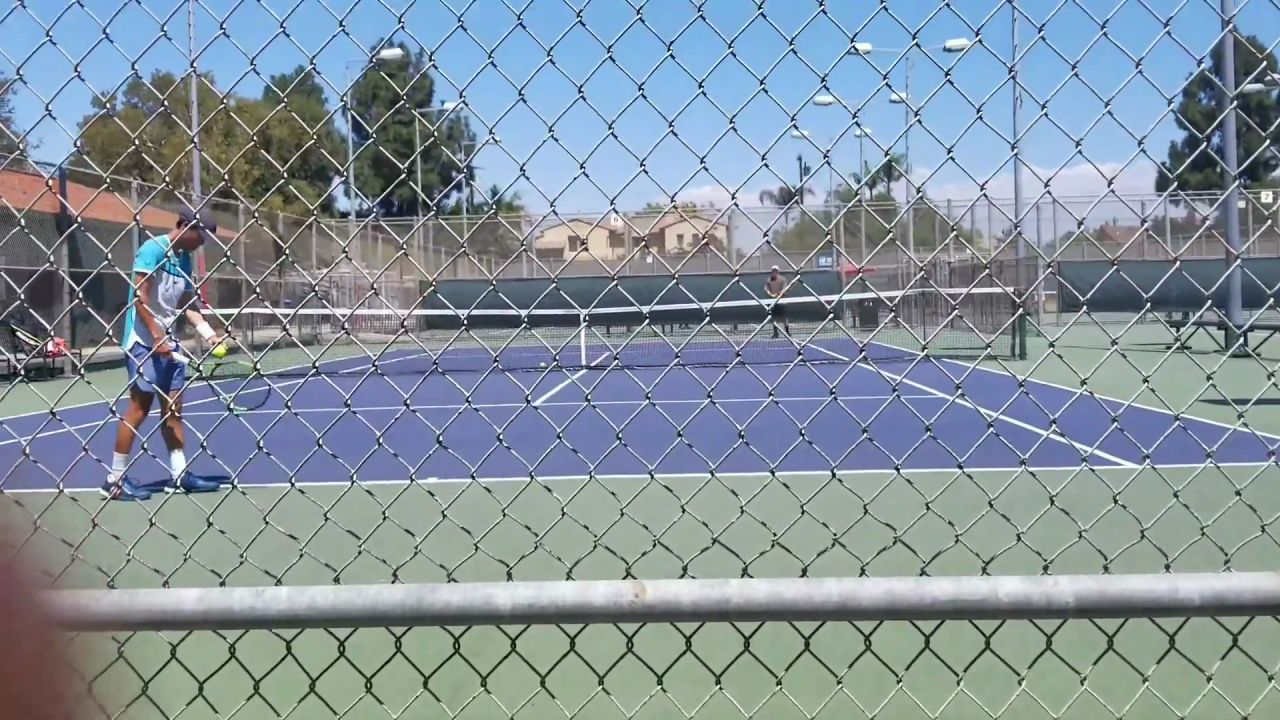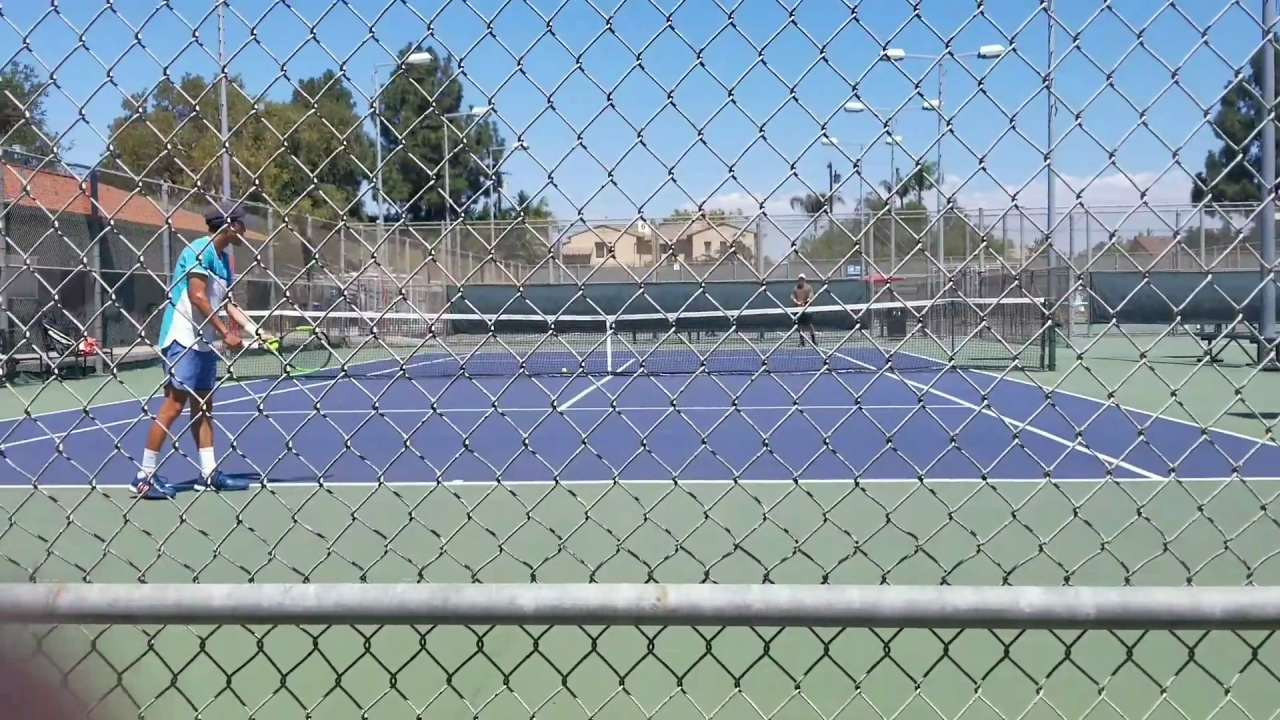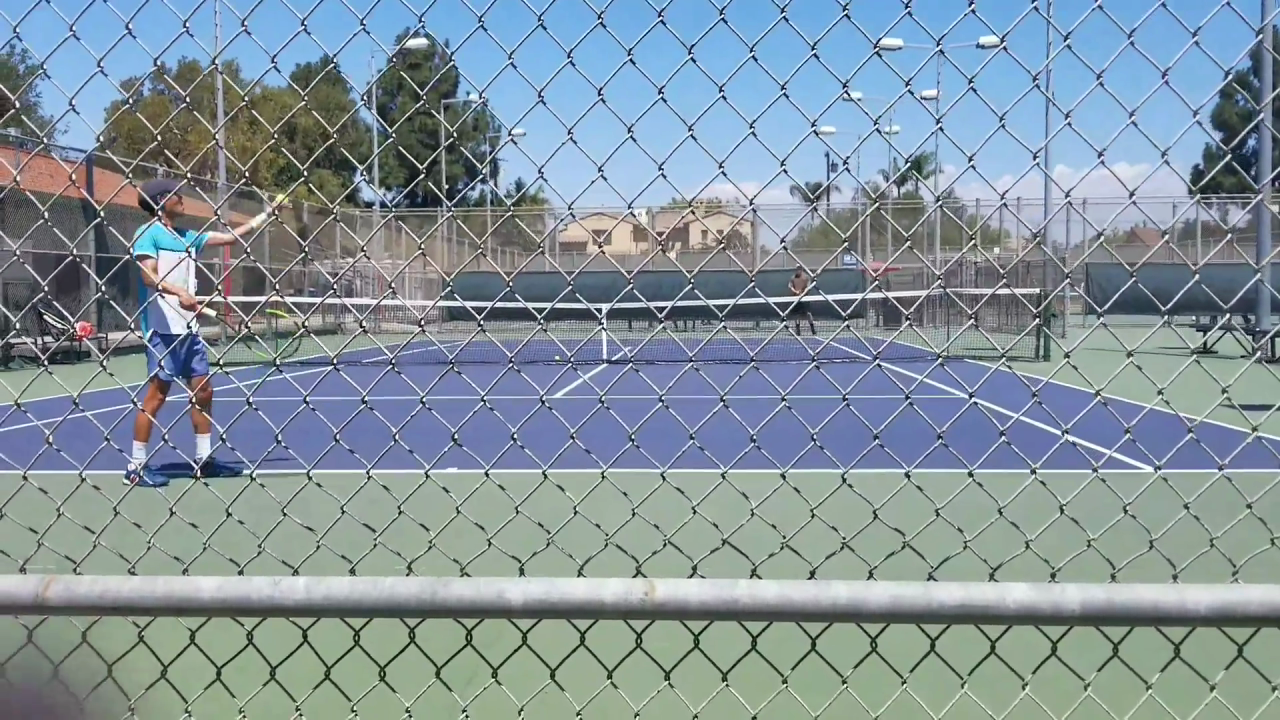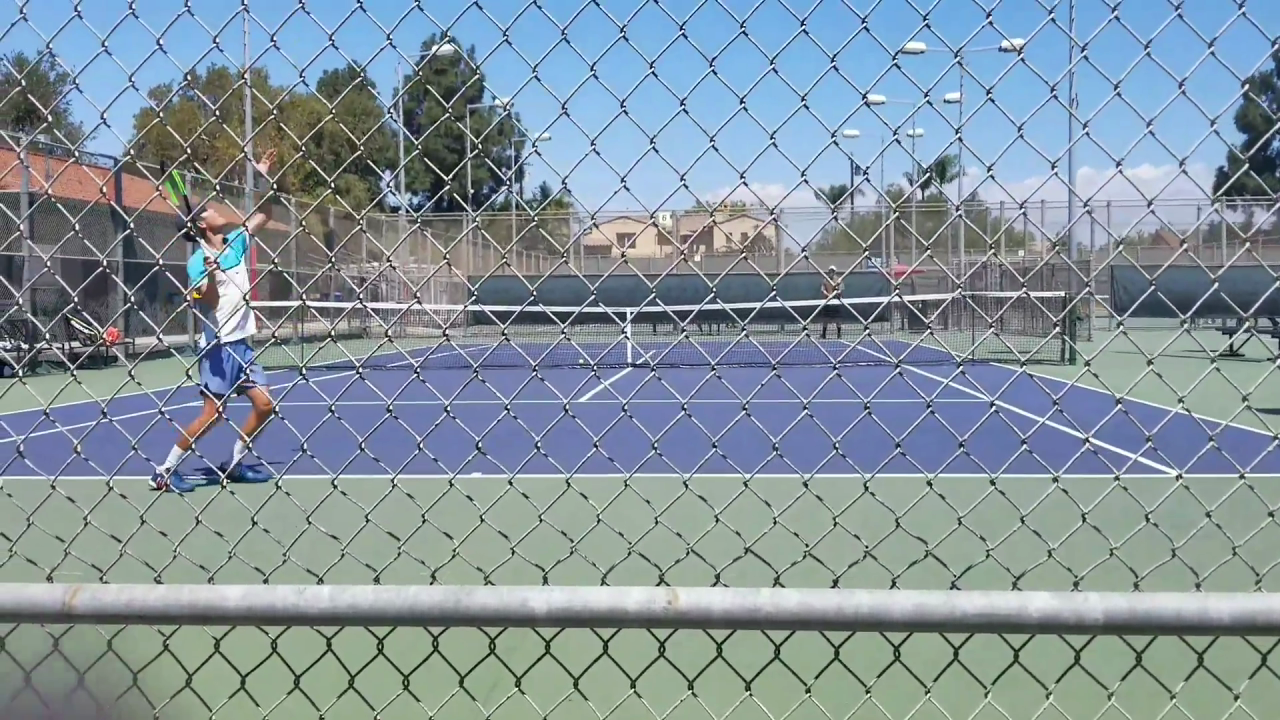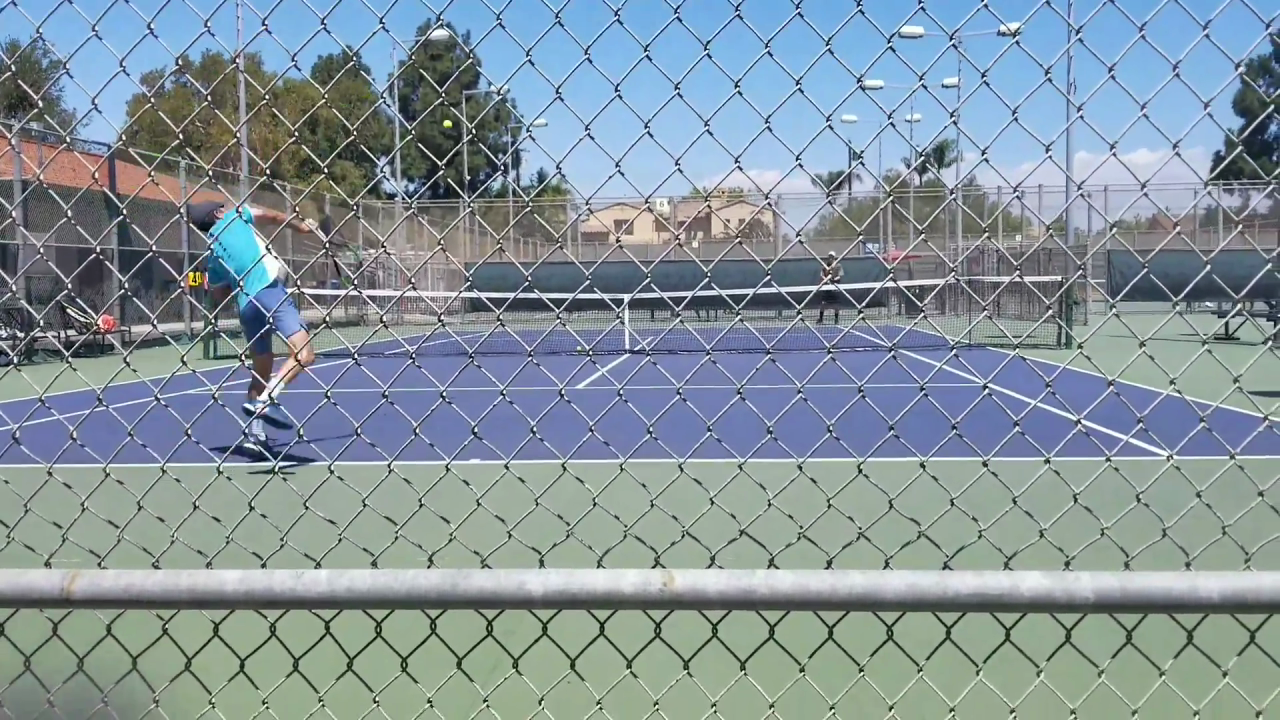
dt=0.5s
person 1, frame 1
left shoulder: (185, 258)
right shoulder: (153, 248)
left elbow: (188, 303)
right elbow: (140, 296)
left wrist: (209, 333)
right wrist: (157, 337)
left hip: (168, 342)
right hip: (145, 341)
left knee: (173, 408)
right knee: (139, 407)
left ankle: (179, 475)
right ankle: (115, 480)
person 1, frame 2
left shoulder: (224, 260)
right shoulder: (200, 250)
left elbow: (228, 304)
right elbow: (198, 297)
left wrist: (257, 331)
right wrist: (226, 333)
left hip: (204, 342)
right hip: (182, 340)
left knee: (204, 407)
right knee: (174, 406)
left ankle: (209, 473)
right ankle: (145, 476)
person 1, frame 3
left shoulder: (186, 236)
right shoulder: (148, 234)
left elbow: (229, 237)
right elbow: (149, 276)
left wrist: (264, 216)
right wrist: (181, 295)
left hip: (191, 330)
right hip: (164, 330)
left knee: (203, 392)
right knee: (156, 396)
left ankle: (205, 459)
right ankle: (137, 468)
person 1, frame 4
left shoulder: (236, 242)
right shoulder: (198, 261)
left elbow: (264, 214)
right elbow: (209, 303)
left wrist: (264, 176)
right wrist: (211, 277)
left hip: (241, 343)
right hip: (217, 346)
left knee: (264, 404)
right knee: (213, 411)
left ankle: (234, 464)
right ankle: (165, 471)
person 1, frame 5
left shoulder: (211, 250)
right shoulder: (236, 216)
left elbow: (218, 292)
right elbow: (276, 216)
right wrist: (299, 224)
left hip: (247, 306)
right hip: (270, 291)
left knee: (262, 367)
right knee: (304, 353)
left ankle: (254, 433)
right ankle: (264, 400)
